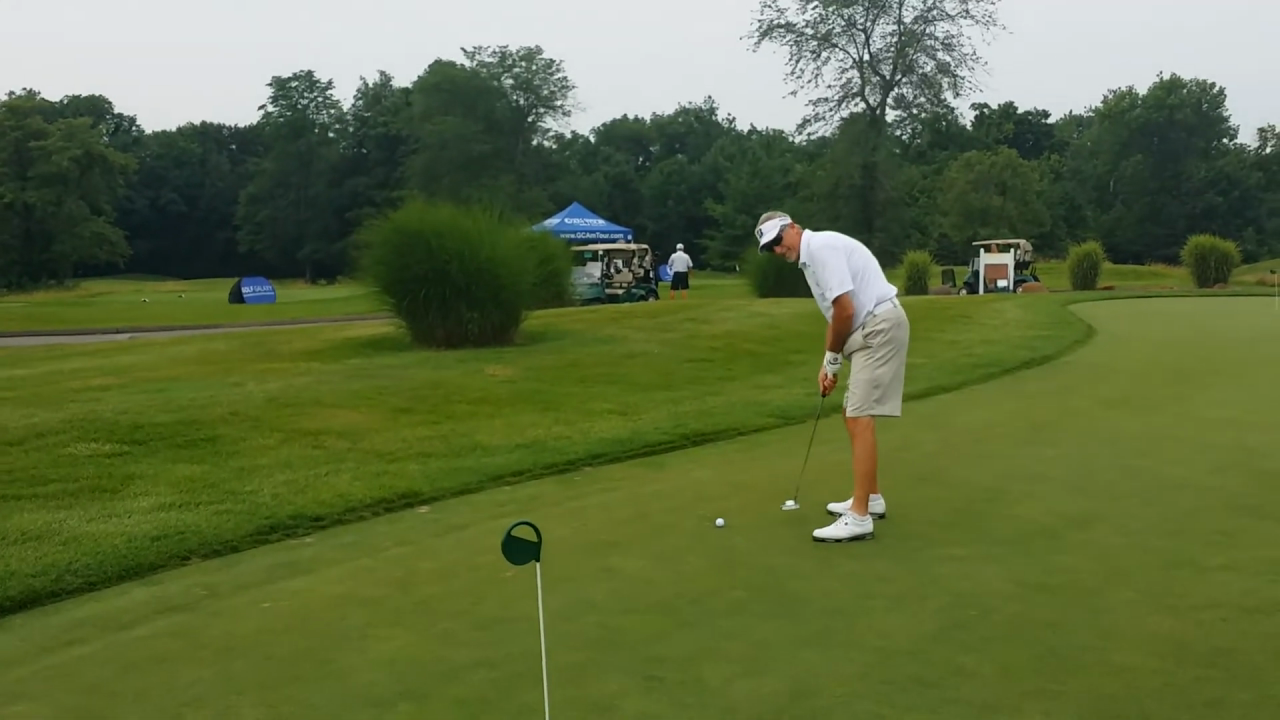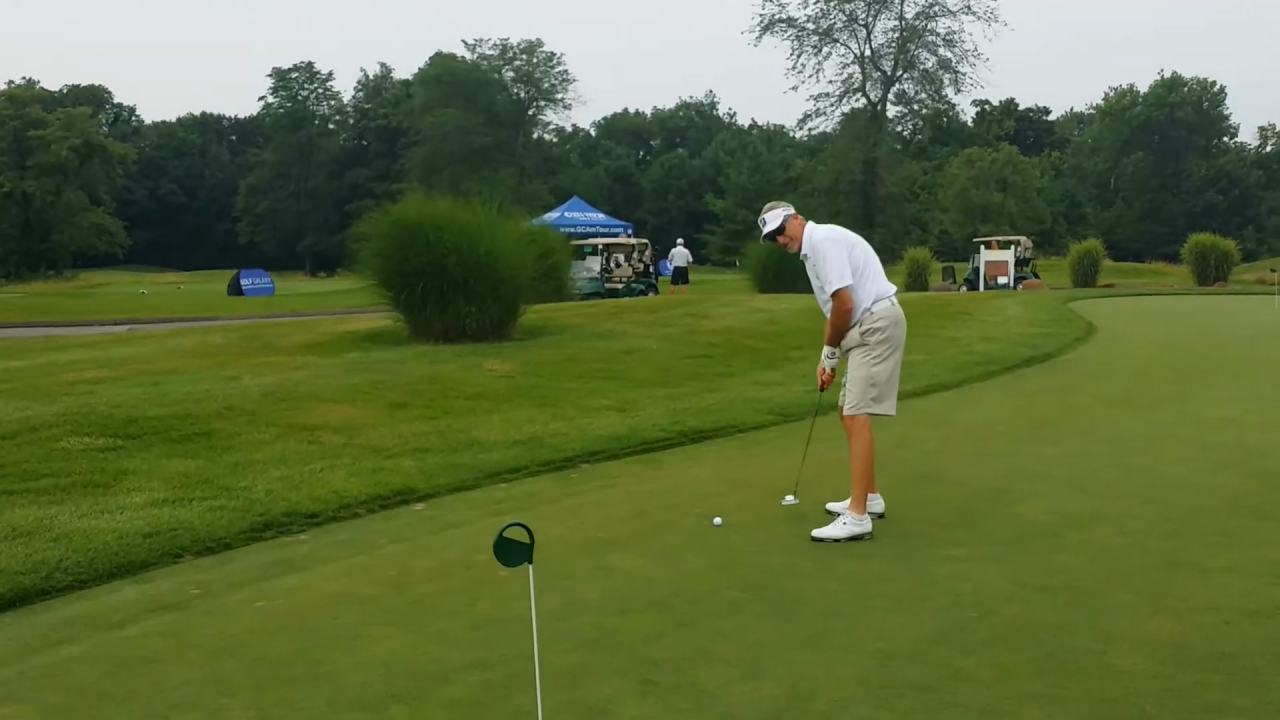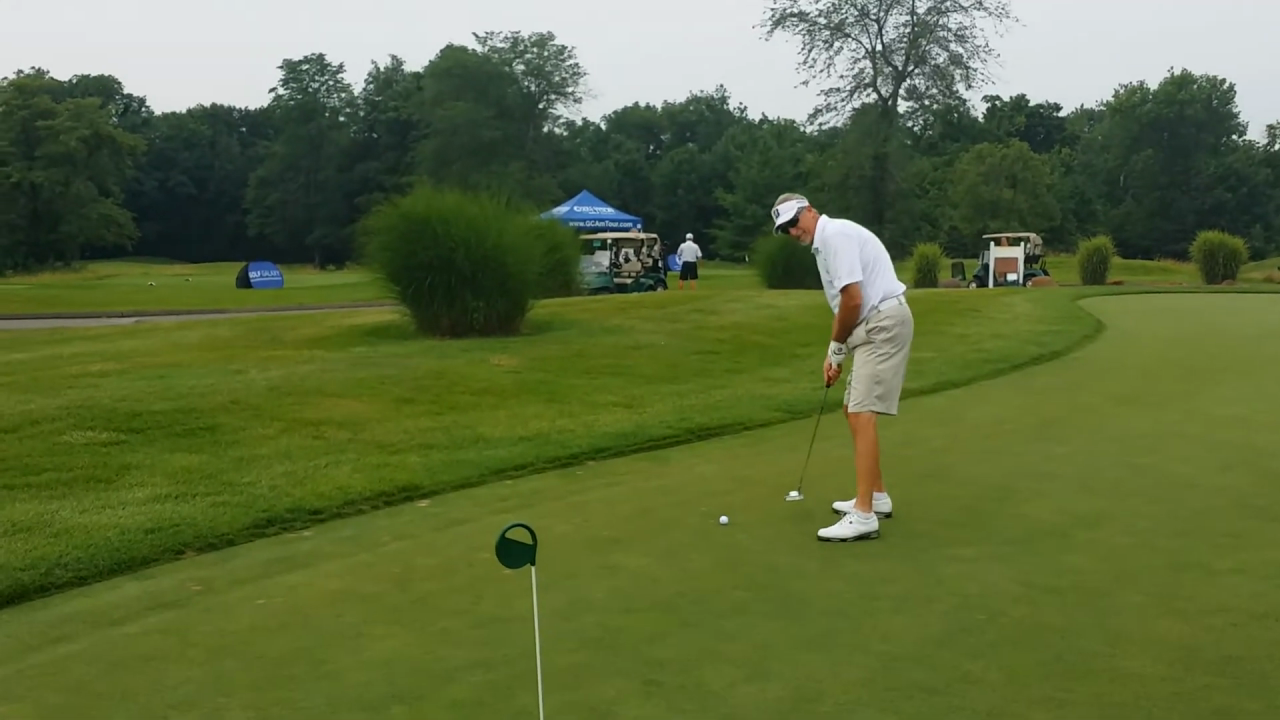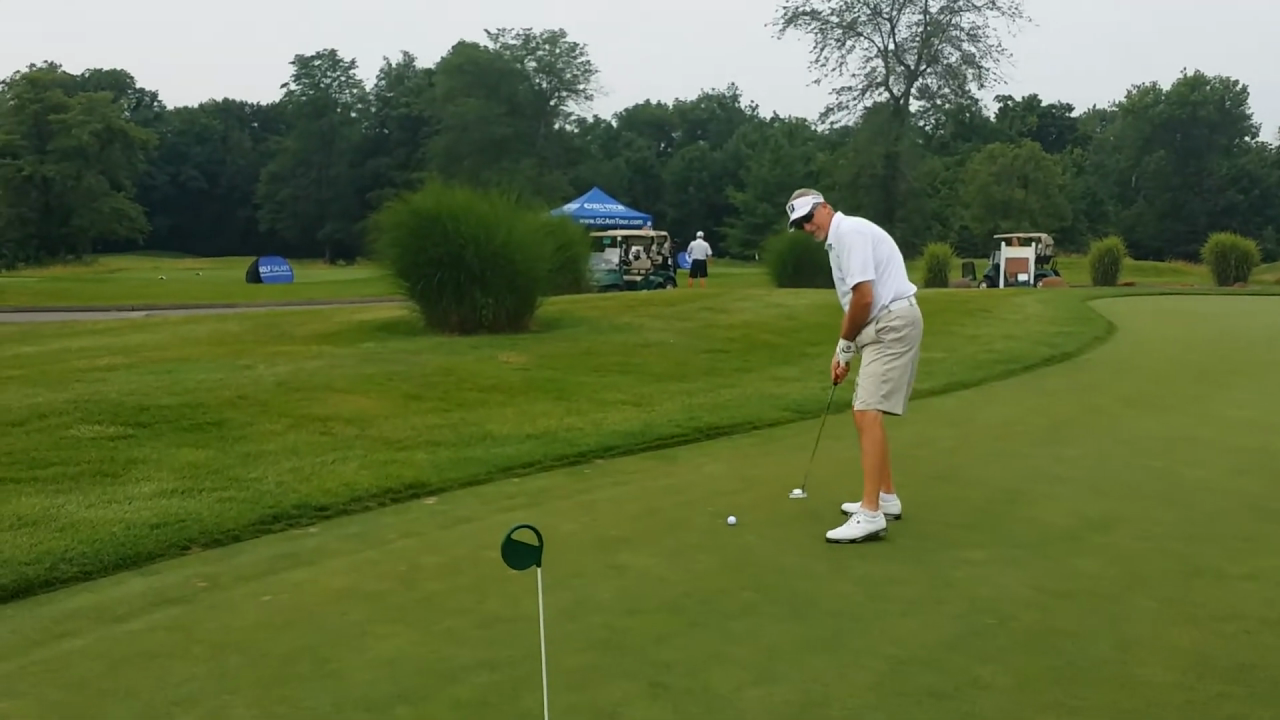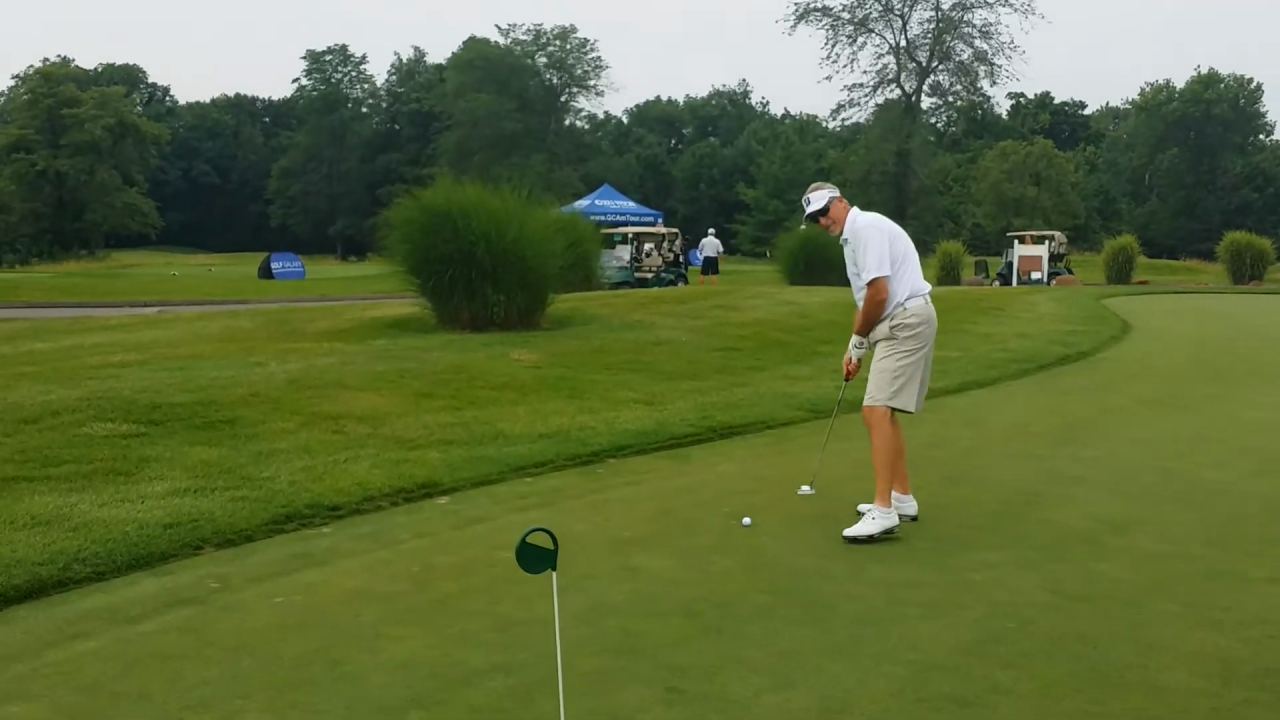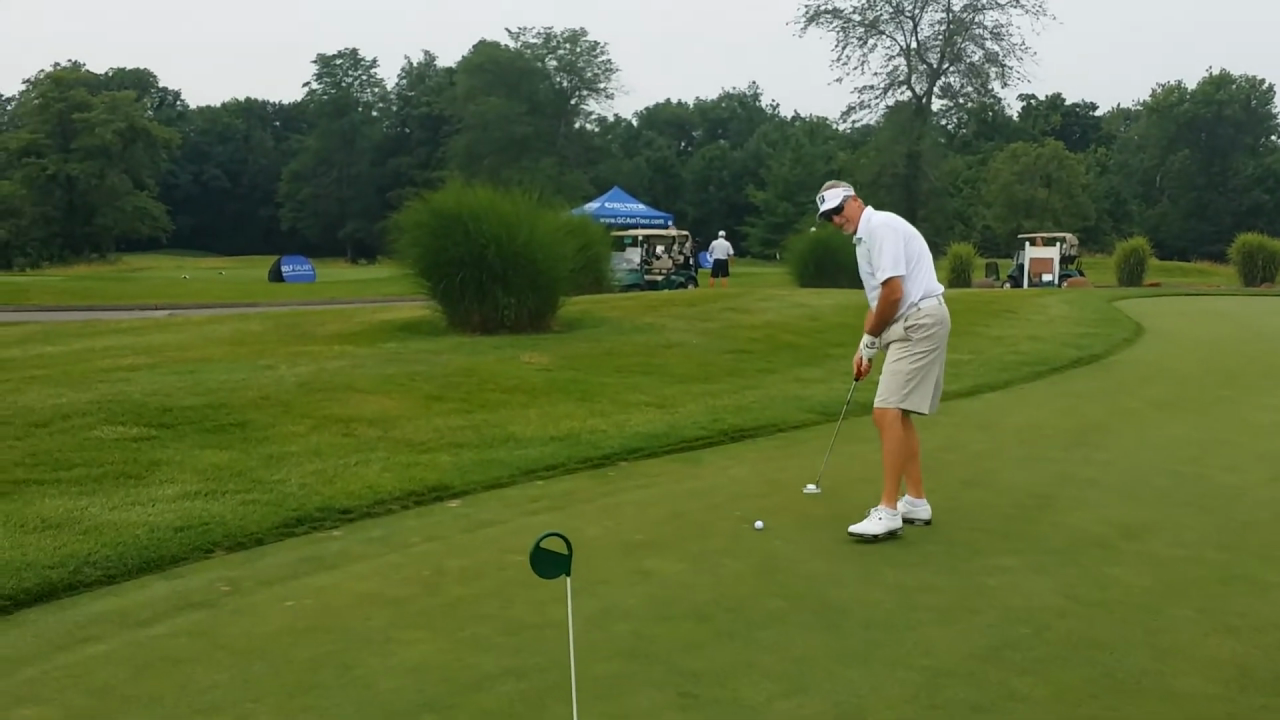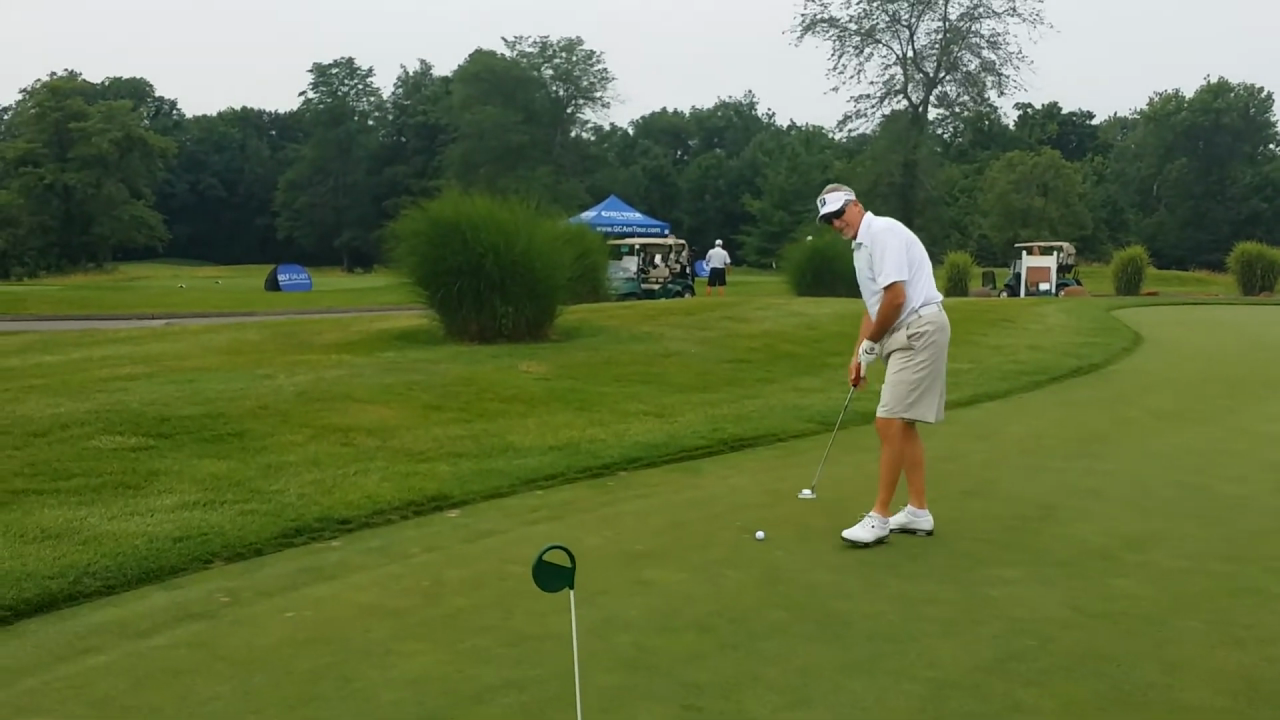
dt=0.1s
person 1, frame 1
left shoulder: (822, 247)
right shoulder: (810, 258)
left elbow: (845, 309)
right elbow: (836, 314)
left wrist: (832, 357)
right wrist: (827, 364)
left hip: (879, 328)
right hip: (870, 331)
left knee: (859, 420)
right knee: (856, 416)
left ankle: (859, 516)
right ankle: (871, 498)
person 1, frame 2
left shoulder: (824, 240)
right shoulder: (812, 251)
left elbow: (844, 303)
right elbow: (835, 308)
left wrist: (830, 350)
right wrist: (826, 358)
left hip: (877, 326)
right hip: (868, 328)
left knee: (856, 418)
right knee: (851, 414)
left ankle: (857, 516)
right ankle: (870, 497)
person 1, frame 3
left shoulder: (836, 234)
right shoulder: (824, 244)
left elbow: (853, 299)
right elbow: (843, 305)
left wrist: (837, 345)
right wrist: (833, 353)
left hip: (883, 324)
right hip: (874, 327)
left knee: (860, 415)
right knee: (857, 412)
left ankle: (863, 514)
right ankle: (877, 496)
person 1, frame 4
left shoulder: (850, 232)
right shoulder: (837, 242)
left elbow: (864, 297)
right elbow: (854, 303)
left wrist: (845, 342)
right wrist: (842, 351)
left hip: (893, 324)
right hip: (884, 326)
left knee: (867, 414)
right knee: (868, 411)
left ankle: (870, 513)
right ankle: (886, 497)
person 1, frame 5
left shoulder: (867, 227)
right shoulder: (852, 238)
left elbow: (879, 293)
right elbow: (865, 299)
left wrist: (858, 339)
right wrist: (854, 348)
left hip: (906, 322)
right hip: (897, 325)
left knee: (875, 411)
right knee: (883, 411)
left ankle: (883, 510)
right ankle: (901, 497)
person 1, frame 6
left shoulder: (882, 227)
right shoulder: (865, 238)
left elbow: (894, 293)
right elbow: (878, 299)
left wrist: (870, 338)
right wrist: (864, 347)
left hip: (920, 323)
right hip: (909, 326)
left knee: (886, 412)
right knee: (897, 414)
left ankle: (888, 510)
right ankle: (915, 501)
person 1, frame 7
left shoulder: (884, 232)
right shoulder: (860, 246)
left elbow: (896, 297)
right elbow: (875, 304)
left wrist: (869, 343)
right wrist: (860, 352)
left hip: (918, 331)
right hip: (904, 336)
left knee: (889, 423)
right knee: (902, 425)
left ankle: (878, 515)
right ankle: (917, 511)
